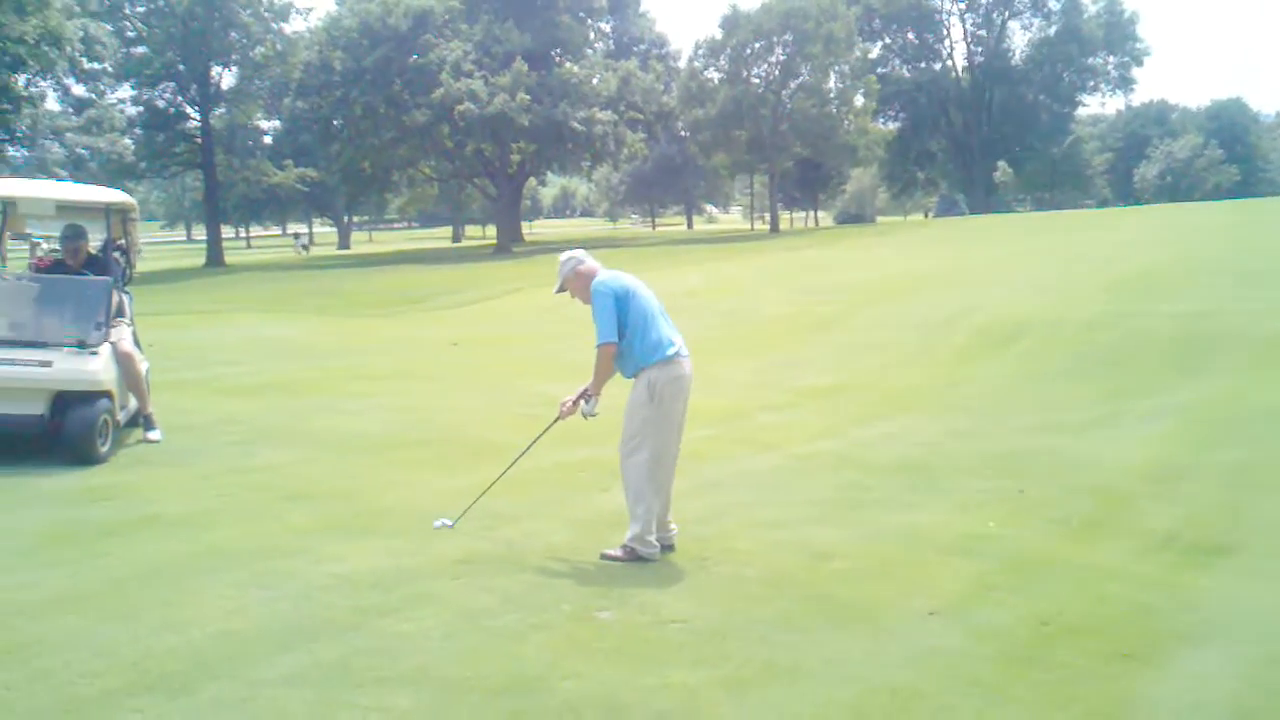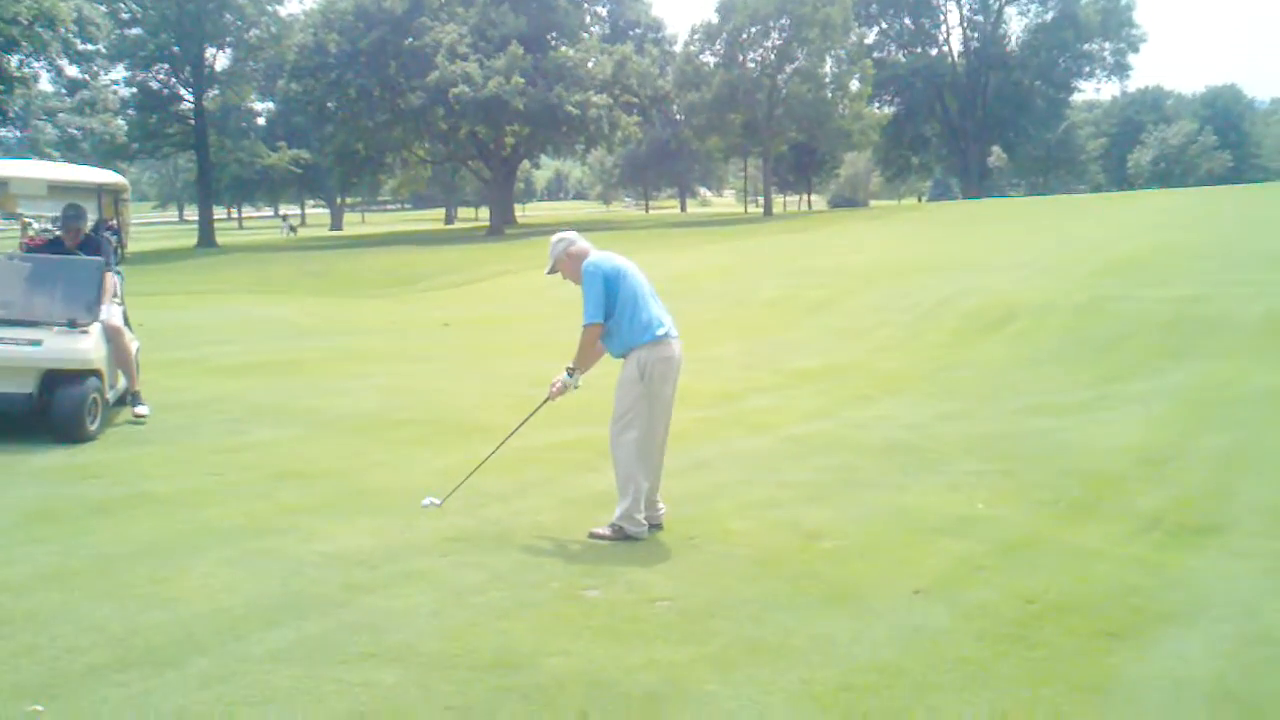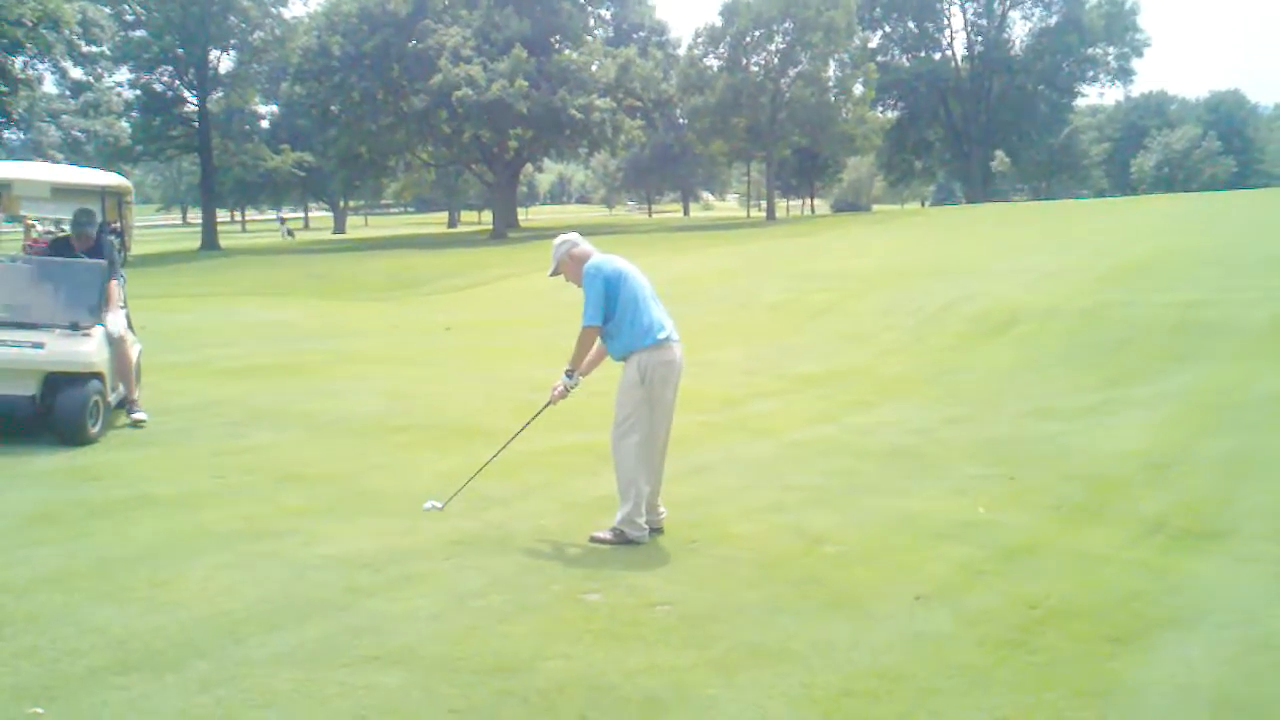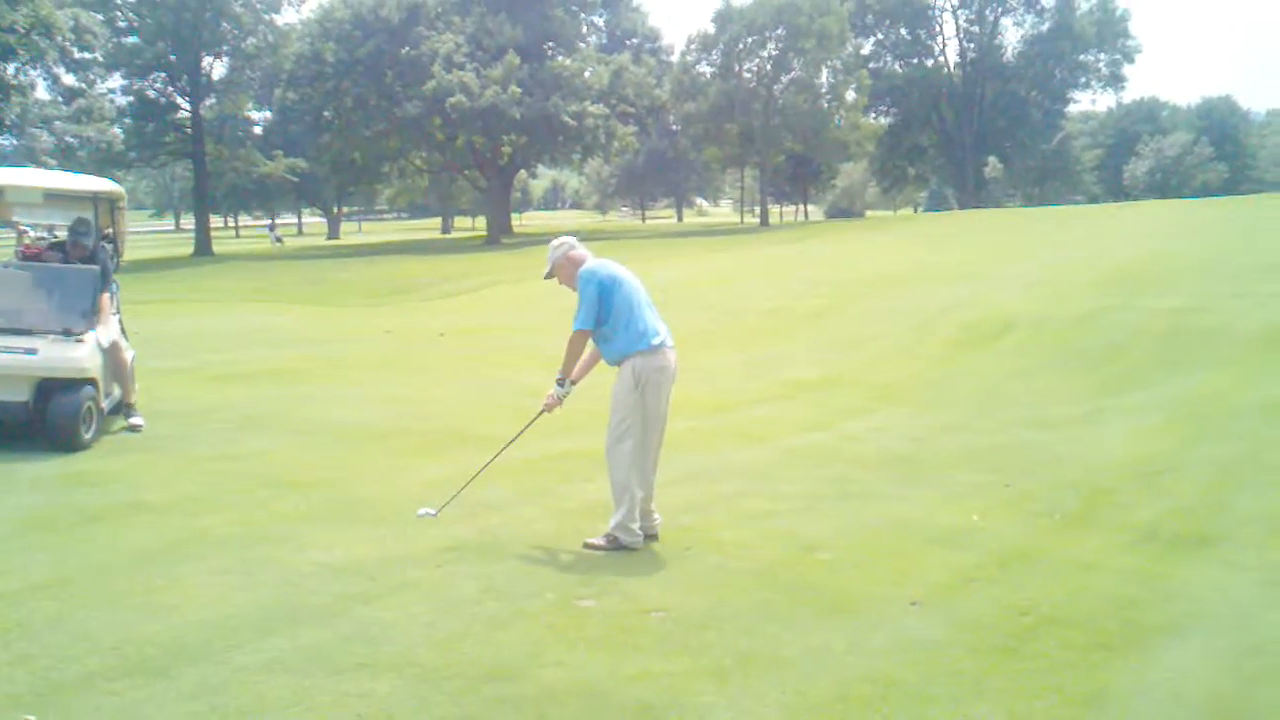
dt=0.3s
person 1, frame 1
left shoulder: (601, 287)
right shoulder: (618, 282)
left elbow: (608, 348)
right elbow: (618, 352)
left wrist: (592, 396)
right wrist: (581, 393)
left hip: (657, 374)
right hip: (674, 368)
left knee: (638, 457)
right knee: (657, 457)
left ankle: (643, 543)
right ankle: (661, 533)
person 1, frame 2
left shoulder: (592, 267)
right shoulder: (610, 264)
left elbow: (593, 329)
right elbow: (607, 334)
left wrist: (572, 371)
right wrist: (574, 374)
left hip: (647, 355)
right hip: (664, 349)
left knee: (628, 436)
right knee: (647, 437)
left ankle: (631, 521)
right ankle: (650, 512)
person 1, frame 3
left shoulder: (594, 269)
right shoulder: (613, 267)
left elbow: (590, 330)
right elbow: (608, 336)
left wrist: (570, 374)
right wrist: (577, 376)
left hip: (647, 358)
right hip: (666, 353)
left knee: (629, 441)
right knee: (649, 441)
left ankle: (631, 525)
right ankle: (650, 515)
person 1, frame 4
left shoulder: (589, 273)
right shoulder: (608, 272)
left elbow: (580, 335)
right elbow: (601, 341)
left wrist: (561, 383)
right wrist: (571, 382)
left hip: (641, 364)
right hip: (659, 358)
left knee: (623, 447)
right knee: (642, 446)
left ankle: (626, 532)
right ankle: (645, 522)
person 2, frame 1
left shoulder: (104, 264)
right shoulder: (53, 269)
left elbow: (112, 296)
left hip: (110, 322)
left knee: (126, 353)
left ankle: (147, 417)
person 2, frame 2
left shoulder: (98, 244)
right shoulder: (49, 248)
left elbow: (108, 276)
left wrist: (104, 304)
left hip: (99, 303)
left knee: (115, 327)
left ankle: (135, 393)
person 2, frame 3
left shoulder: (104, 247)
right shoulder: (58, 246)
left elbow: (113, 282)
left wrist: (113, 313)
left hip: (102, 307)
left knee: (119, 336)
left ankle: (132, 401)
person 2, frame 4
left shoulder: (99, 257)
right shoulder: (54, 250)
left elbow: (104, 294)
left wrist: (102, 326)
right wrist: (47, 262)
left hip: (94, 313)
left knee: (113, 343)
left ankle: (129, 405)
